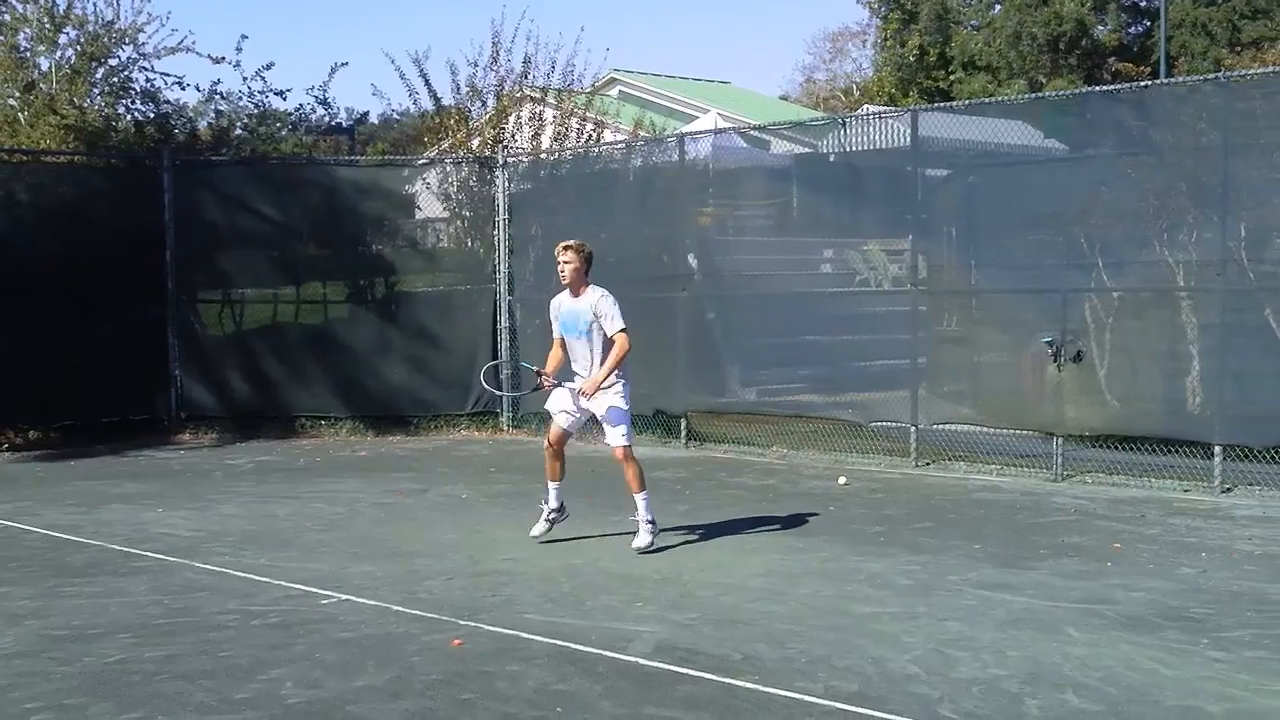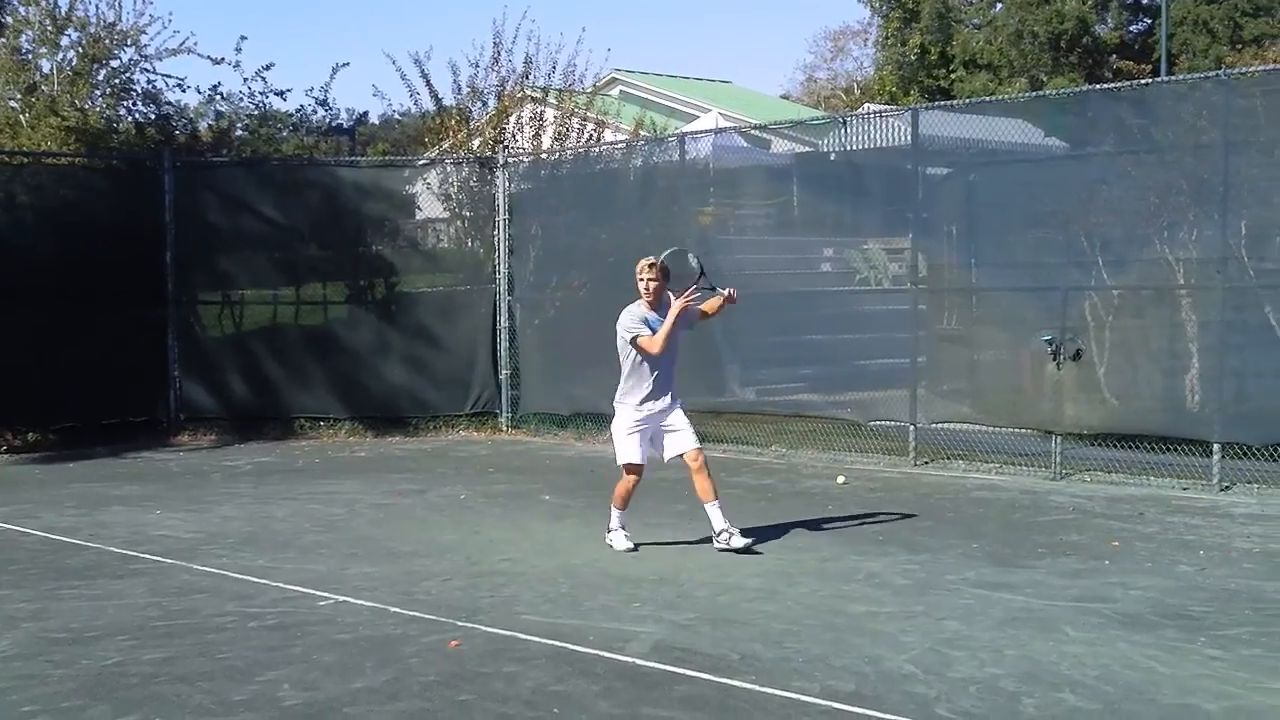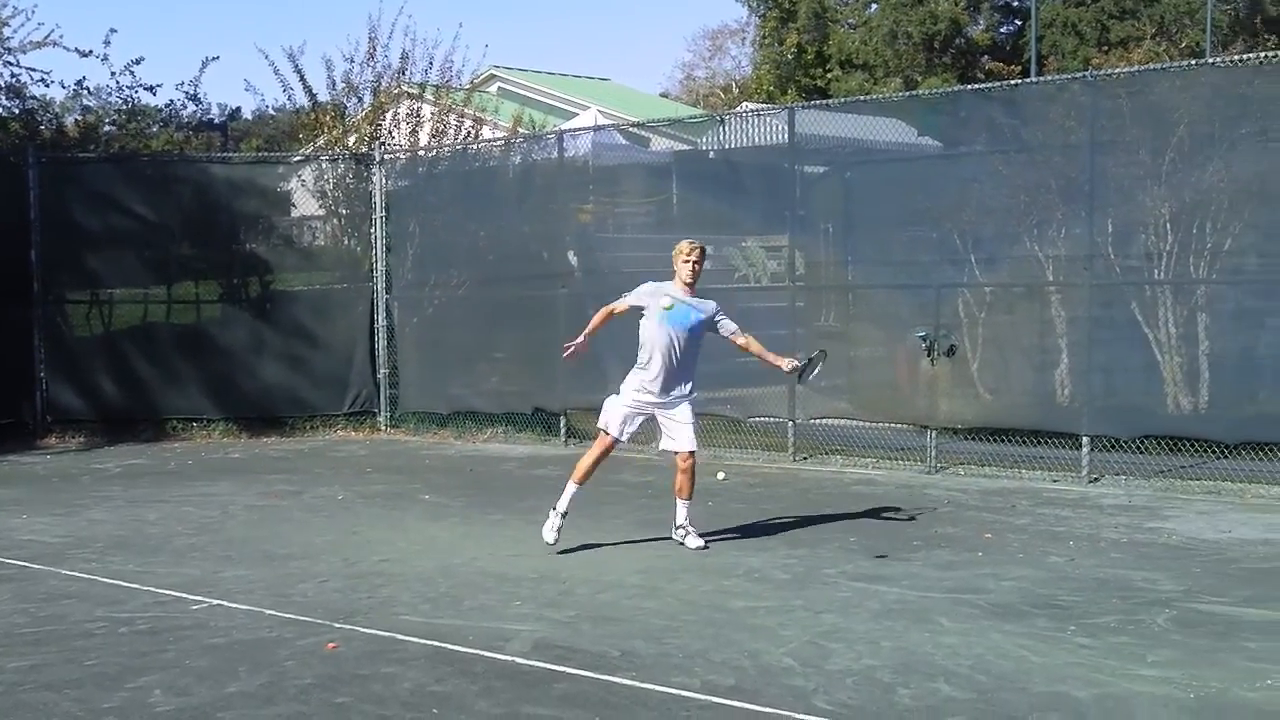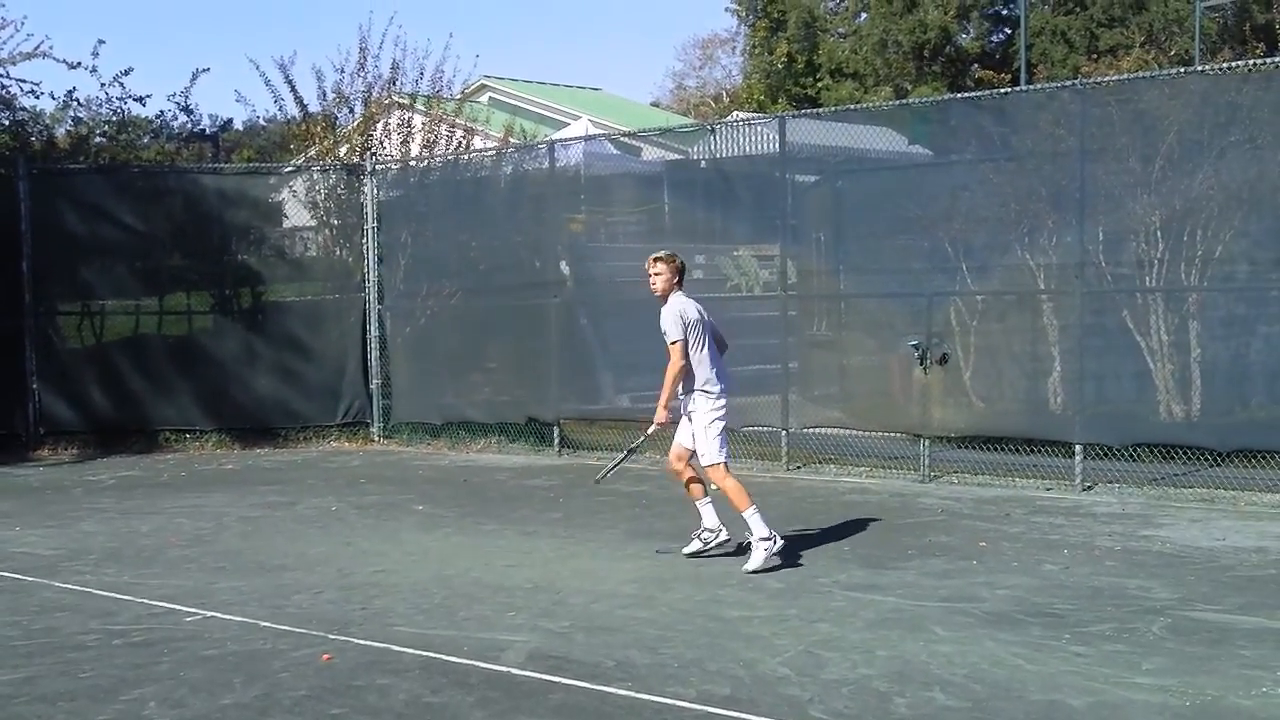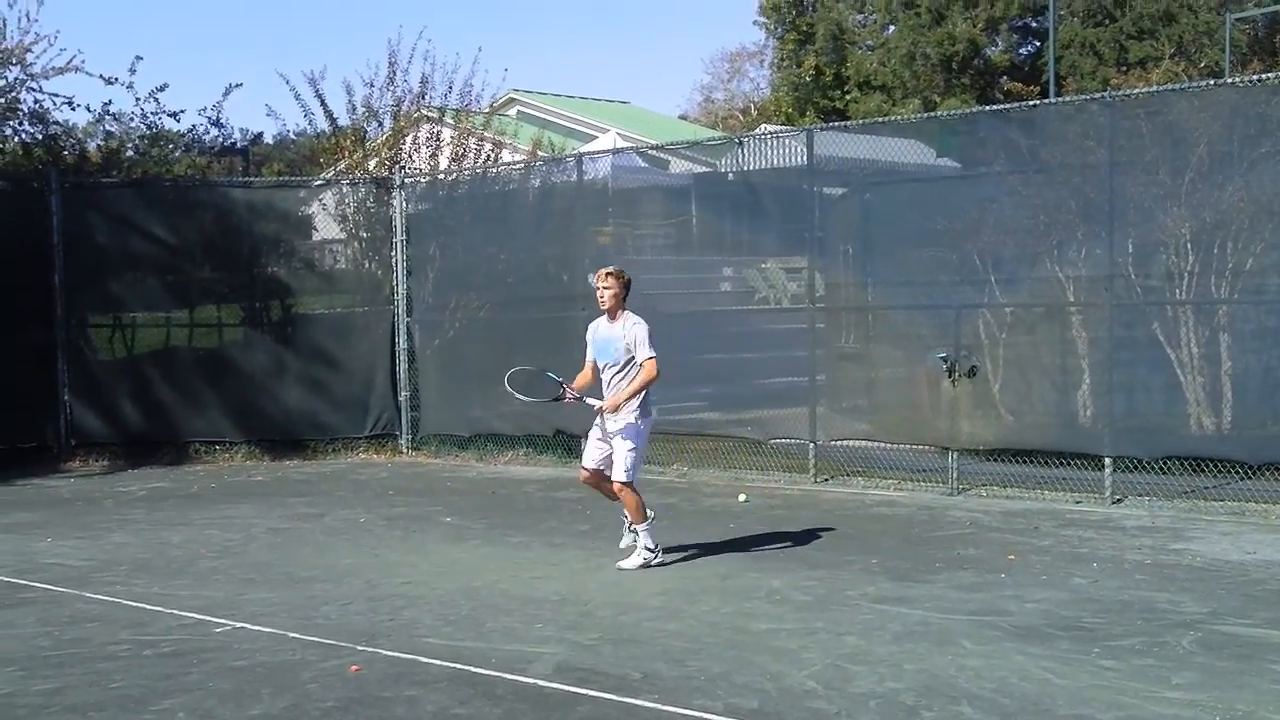
dt=0.7s
person 1, frame 1
left shoulder: (600, 300)
right shoulder: (557, 304)
left elbow: (623, 344)
right elbow: (558, 347)
left wrist: (599, 379)
right wrist: (548, 372)
left hip: (609, 388)
right hip: (577, 385)
left knee: (622, 453)
right knee: (552, 443)
left ankle: (645, 521)
right ankle: (554, 507)
person 1, frame 2
left shoulder: (675, 310)
right shoulder: (630, 316)
left elbow: (705, 311)
right elbow: (656, 348)
left wrist: (724, 299)
right wrist: (674, 313)
left hip: (667, 406)
right hip: (633, 408)
left knee: (697, 462)
right knee: (632, 477)
left ankle: (721, 530)
right ankle: (614, 529)
person 1, frame 3
left shoulder: (709, 309)
right shoulder: (653, 291)
left elbow: (740, 338)
right elbow: (610, 310)
left wrist: (777, 360)
right wrist: (584, 336)
left hip: (677, 395)
right hip: (639, 388)
left knee: (686, 461)
right knee: (603, 446)
left ankle: (681, 524)
right ankle: (560, 510)
person 1, frame 4
left shoulder: (671, 311)
right shoulder: (692, 307)
left elbow: (678, 362)
right elbow: (721, 346)
left wrist: (663, 405)
left hip: (704, 400)
right hip: (700, 399)
left knee: (717, 473)
right knee: (677, 461)
left ankle: (764, 537)
right ankle: (712, 528)
person 1, frame 5
left shoulder: (636, 327)
right shoulder: (595, 328)
left elbow: (651, 371)
right elbow: (590, 371)
left wrist: (620, 399)
right wrist: (572, 389)
left hip: (631, 416)
right hip: (606, 414)
left knee: (621, 485)
right knee: (590, 475)
left ankle: (648, 548)
right ankle: (635, 515)
